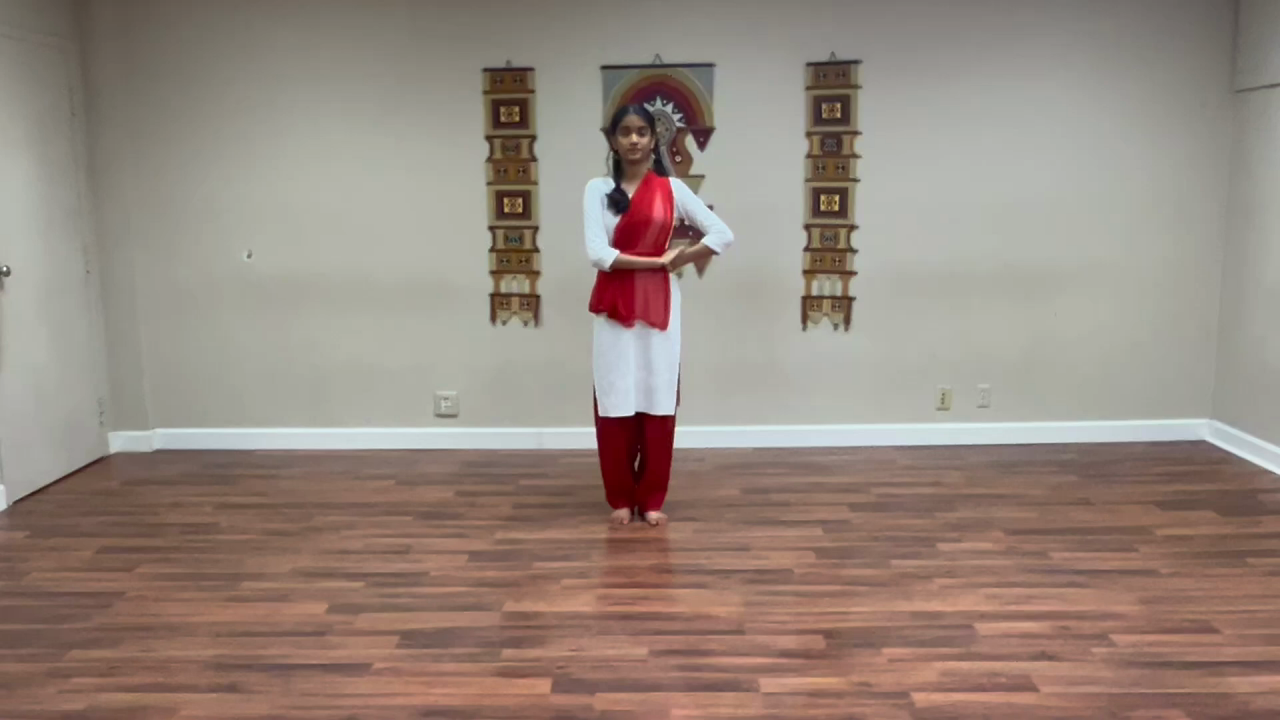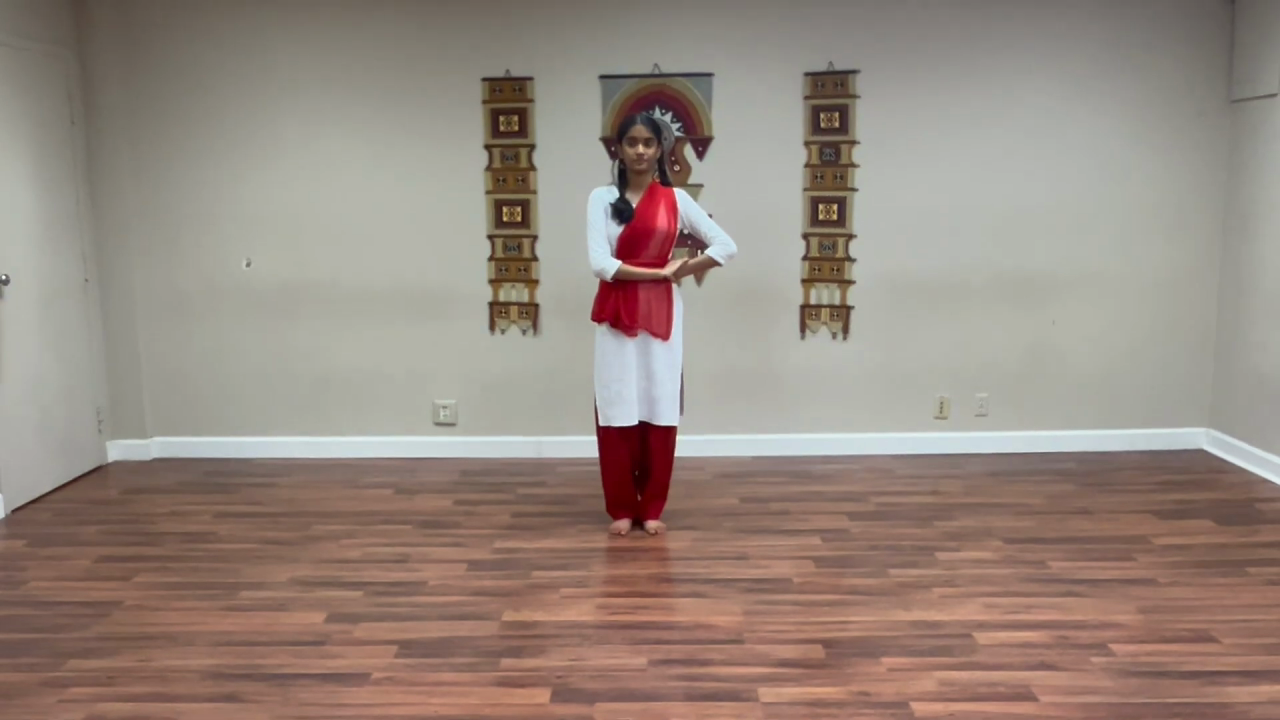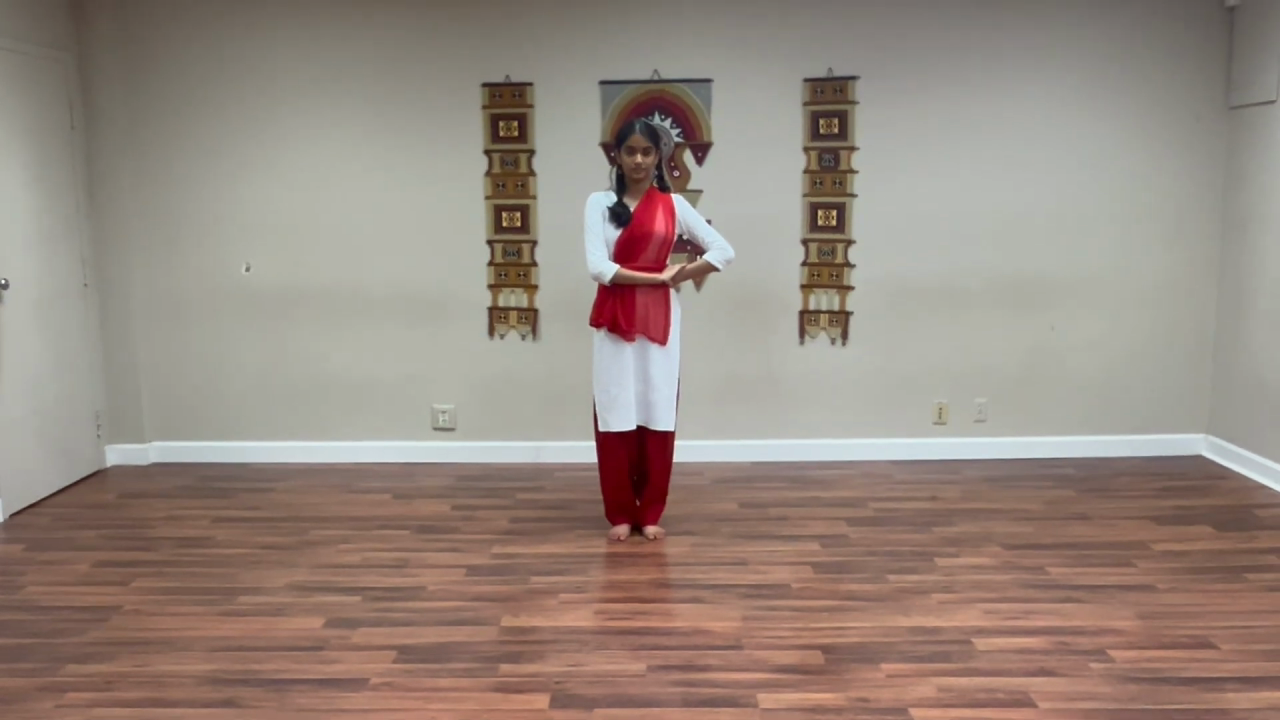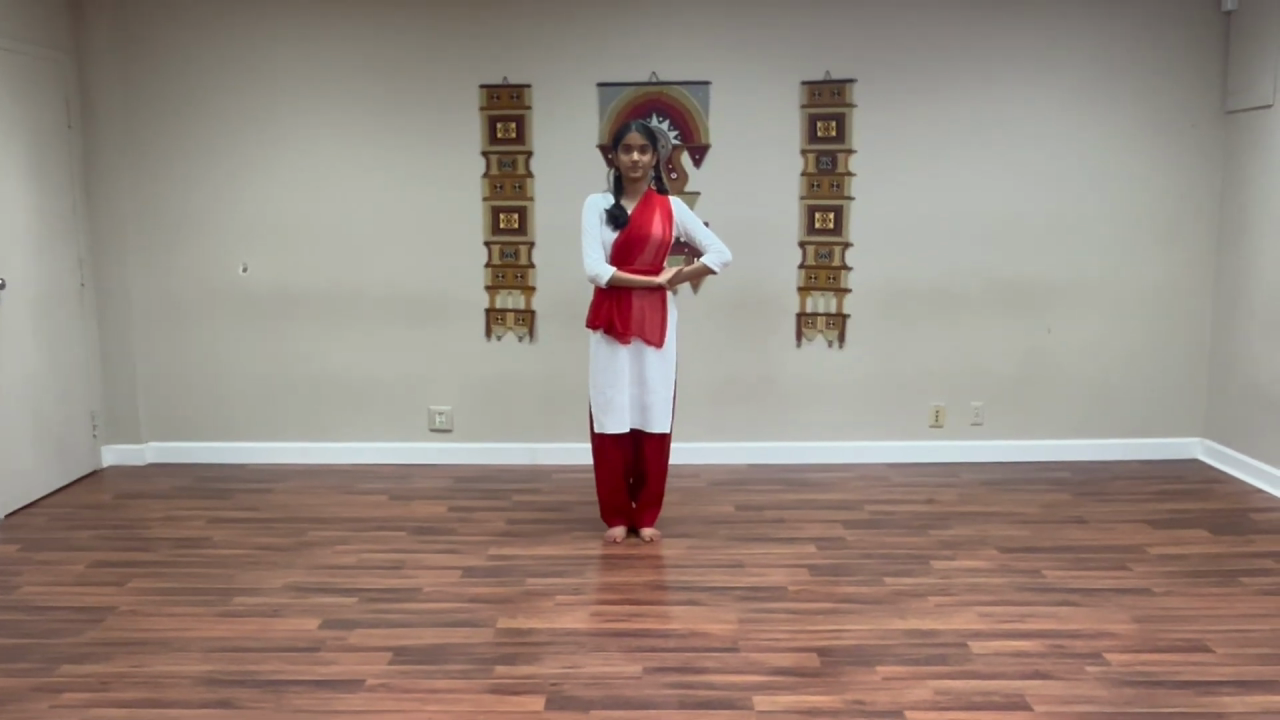
dt=0.5s
person 1, frame 1
left shoulder: (671, 188)
right shoulder: (598, 189)
left elbow: (722, 234)
right elbow: (598, 254)
left wrist: (678, 261)
right wrist: (656, 261)
left hip: (659, 303)
right hip: (614, 305)
left knee: (659, 400)
right knee: (614, 401)
left ankle: (652, 498)
right ankle: (621, 498)
person 1, frame 2
left shoulder: (676, 199)
right shoulder: (601, 198)
left elbow: (725, 246)
right elbow: (600, 263)
left wrist: (680, 273)
right wrist: (659, 272)
left hip: (661, 313)
right hip: (616, 314)
left knee: (660, 408)
right knee: (617, 410)
left ankle: (651, 508)
right ankle: (621, 508)
person 1, frame 3
left shoulder: (674, 205)
right shoulder: (600, 203)
left elbow: (723, 251)
right elbow: (598, 267)
left wrist: (678, 278)
right wrist: (657, 276)
left hip: (659, 318)
right hip: (614, 319)
left knee: (658, 414)
right knee: (615, 416)
left ankle: (650, 513)
right ankle: (621, 514)
person 1, frame 4
left shoulder: (671, 207)
right shoulder: (597, 204)
left elbow: (720, 254)
right elbow: (594, 269)
left wrist: (674, 280)
right wrist: (653, 280)
left hip: (655, 321)
right hip: (611, 322)
left knee: (653, 418)
right knee: (611, 419)
left ankle: (646, 516)
right ankle: (616, 516)
